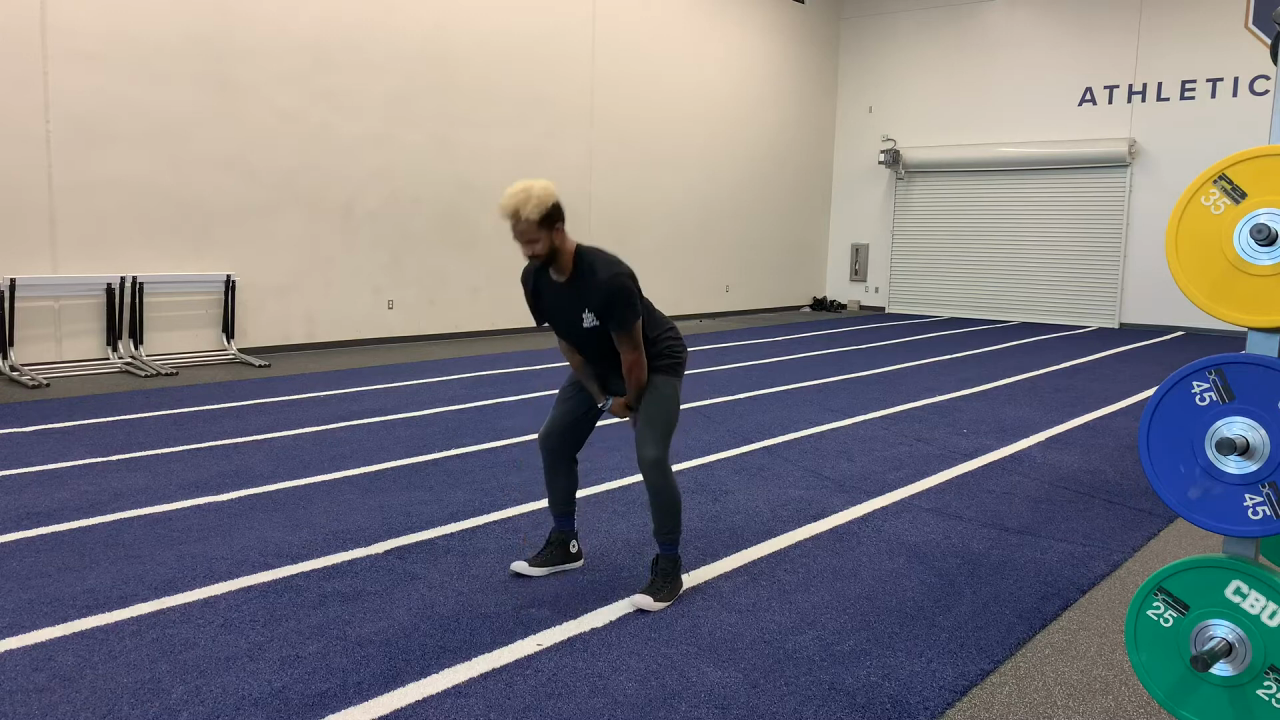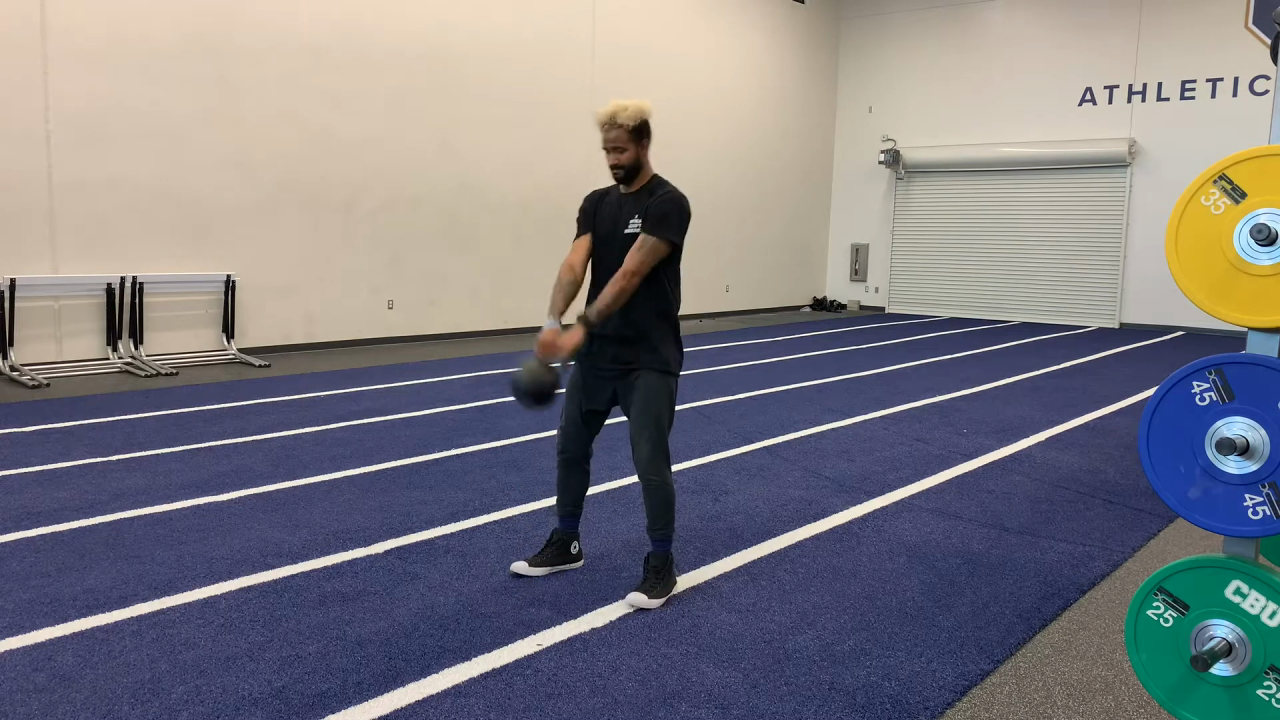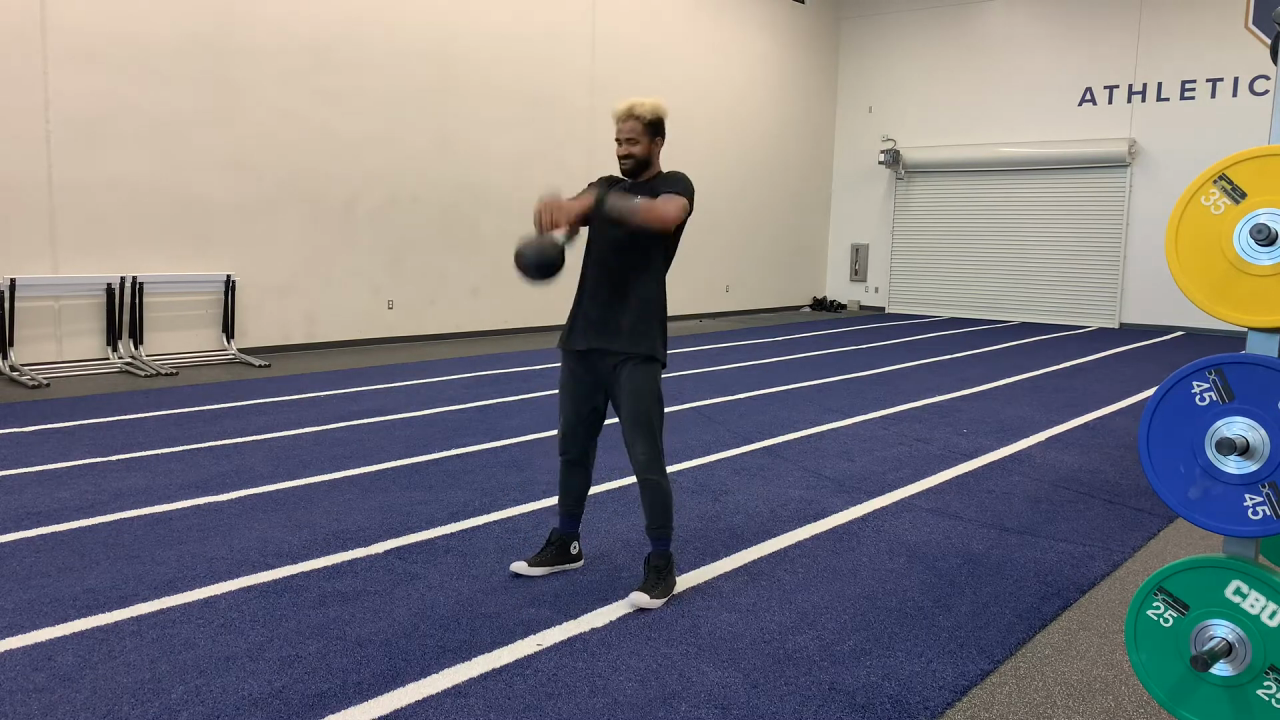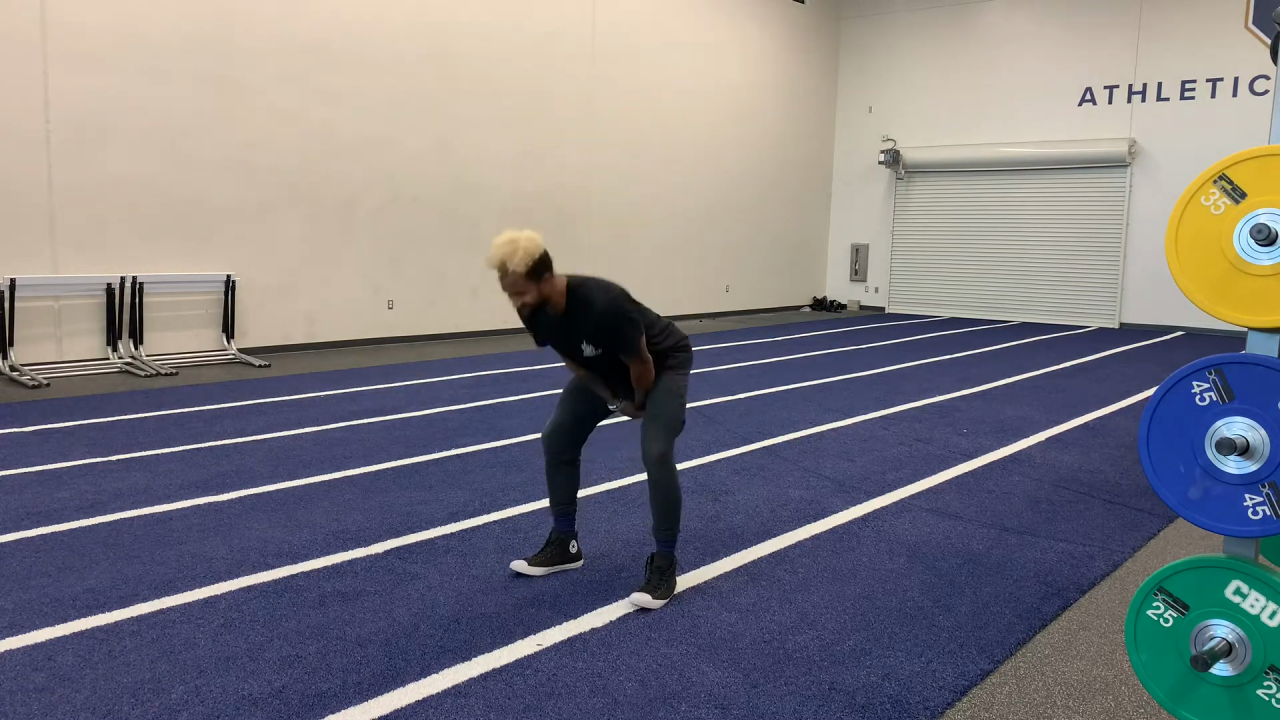
dt=1s
person 1, frame 1
left shoulder: (609, 280)
right shoulder: (534, 279)
left elbow: (633, 355)
right elbow: (569, 346)
left wrist: (632, 400)
right wrist: (604, 398)
left hip: (657, 361)
right hip: (596, 366)
left knee: (651, 457)
right knee: (553, 441)
left ankle: (669, 569)
right ankle: (564, 543)
person 1, frame 2
left shoulder: (666, 202)
right shoulder: (597, 200)
left elbow: (632, 273)
right elbow: (576, 262)
left wrist: (583, 327)
right wrist: (554, 322)
left hip: (648, 358)
right hip: (601, 341)
left knee: (649, 460)
right knee: (571, 445)
left ankle: (661, 564)
right ankle: (565, 544)
person 1, frame 3
left shoulder: (672, 187)
right shoulder: (603, 187)
left elbow: (664, 217)
right elbow: (563, 216)
left wrist: (598, 204)
right wrist: (553, 210)
left hip: (635, 351)
right hip: (582, 344)
left knee: (645, 457)
right knee: (573, 449)
left ankle: (661, 564)
right ankle: (566, 543)
person 1, frame 4
left shoulder: (604, 305)
right shoulder: (534, 312)
left elbow: (642, 366)
right elbow: (577, 363)
left wrist: (642, 405)
right wrist: (617, 403)
left hip: (663, 363)
left knee: (656, 452)
right knee: (558, 438)
left ankle: (663, 566)
right ankle: (564, 544)
